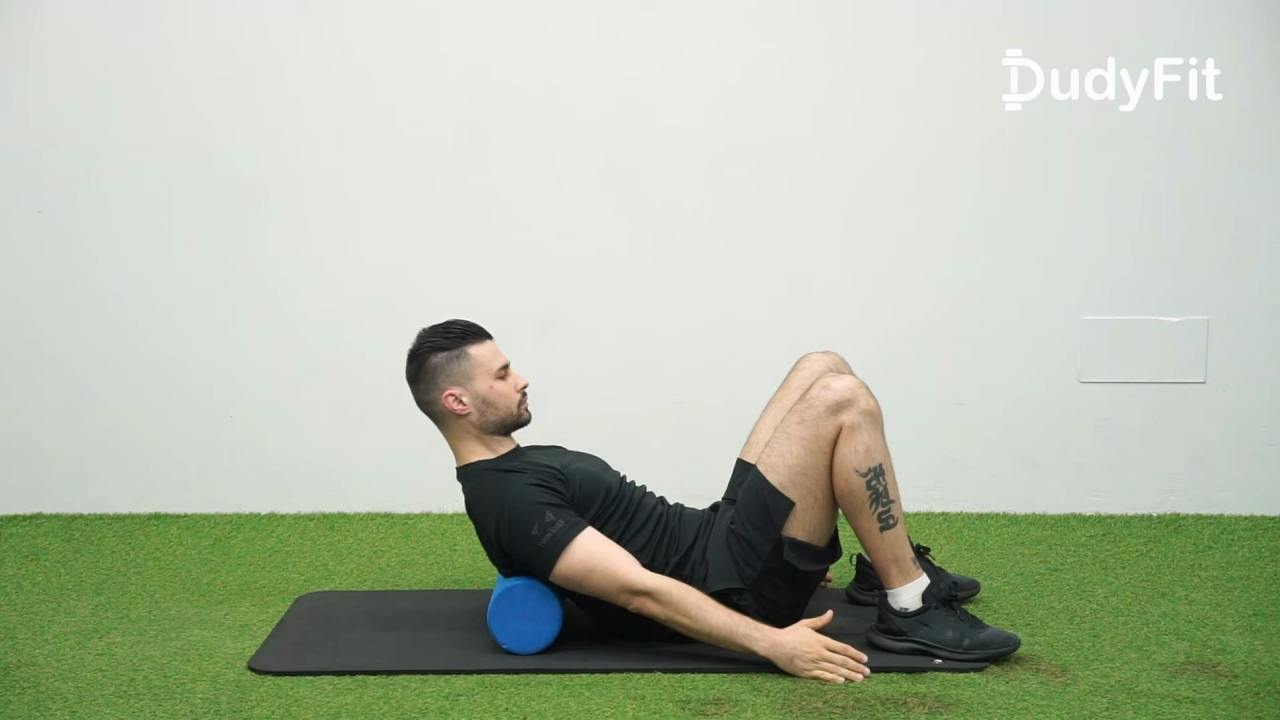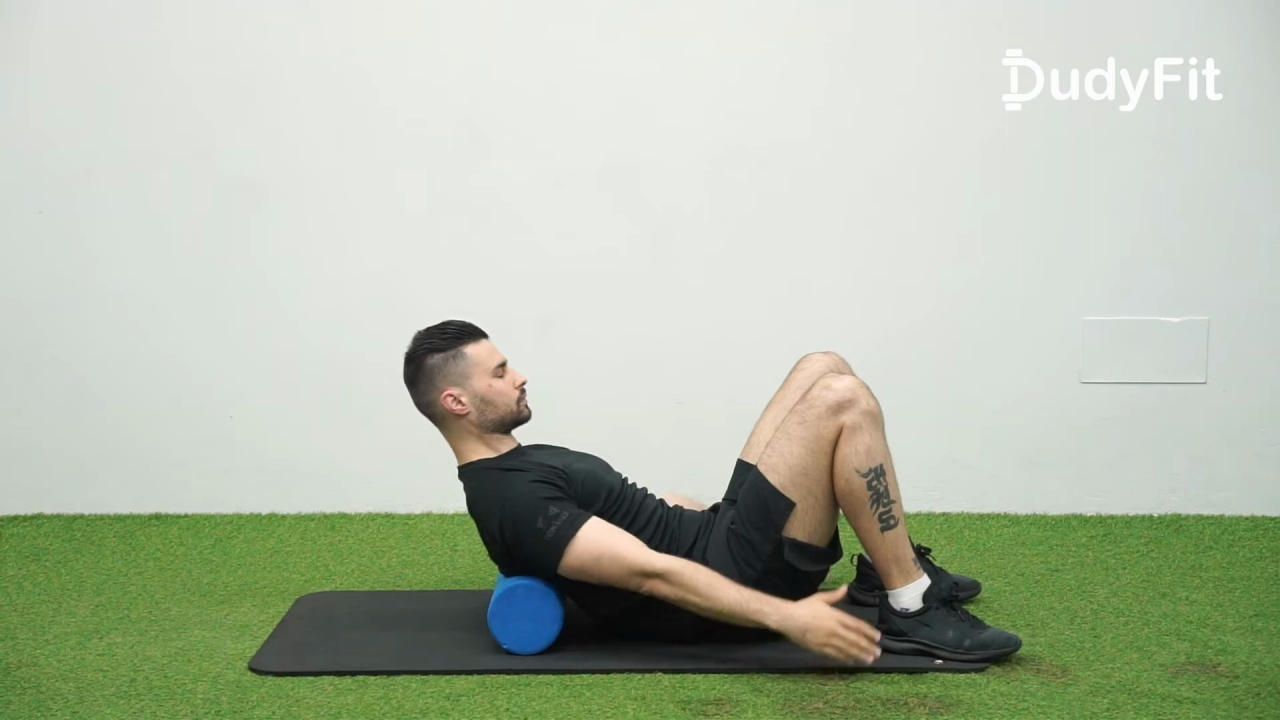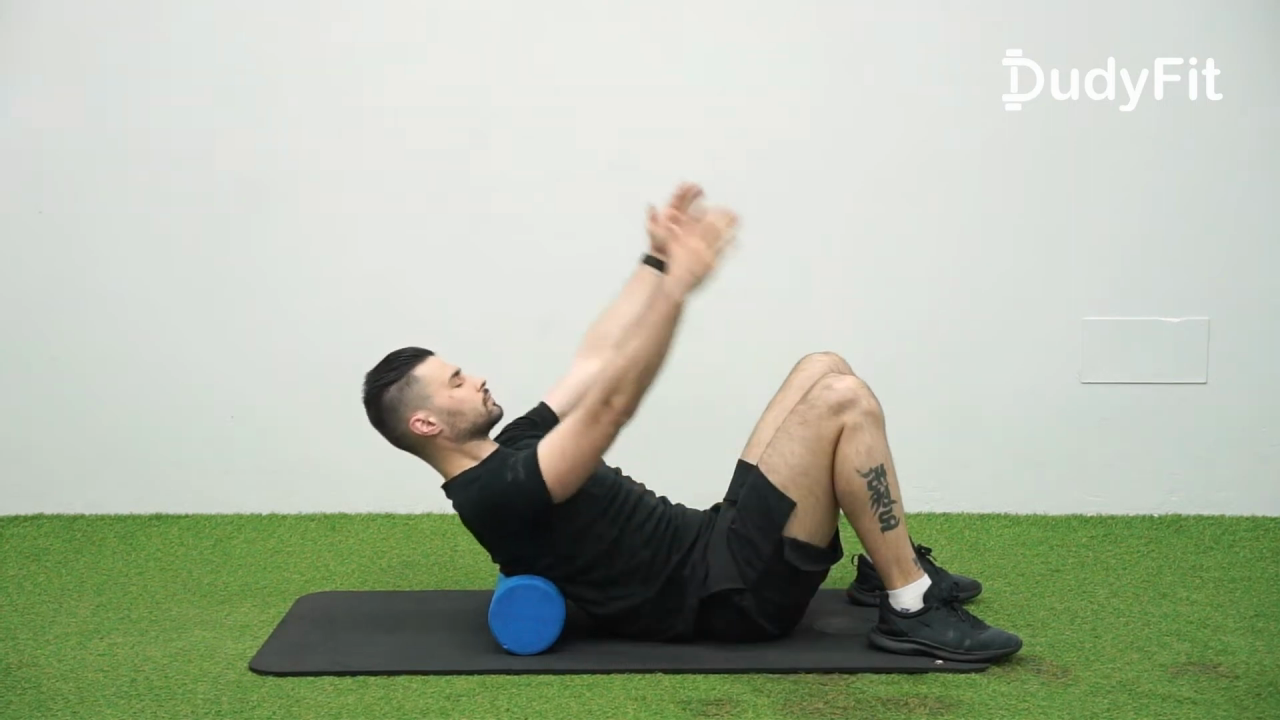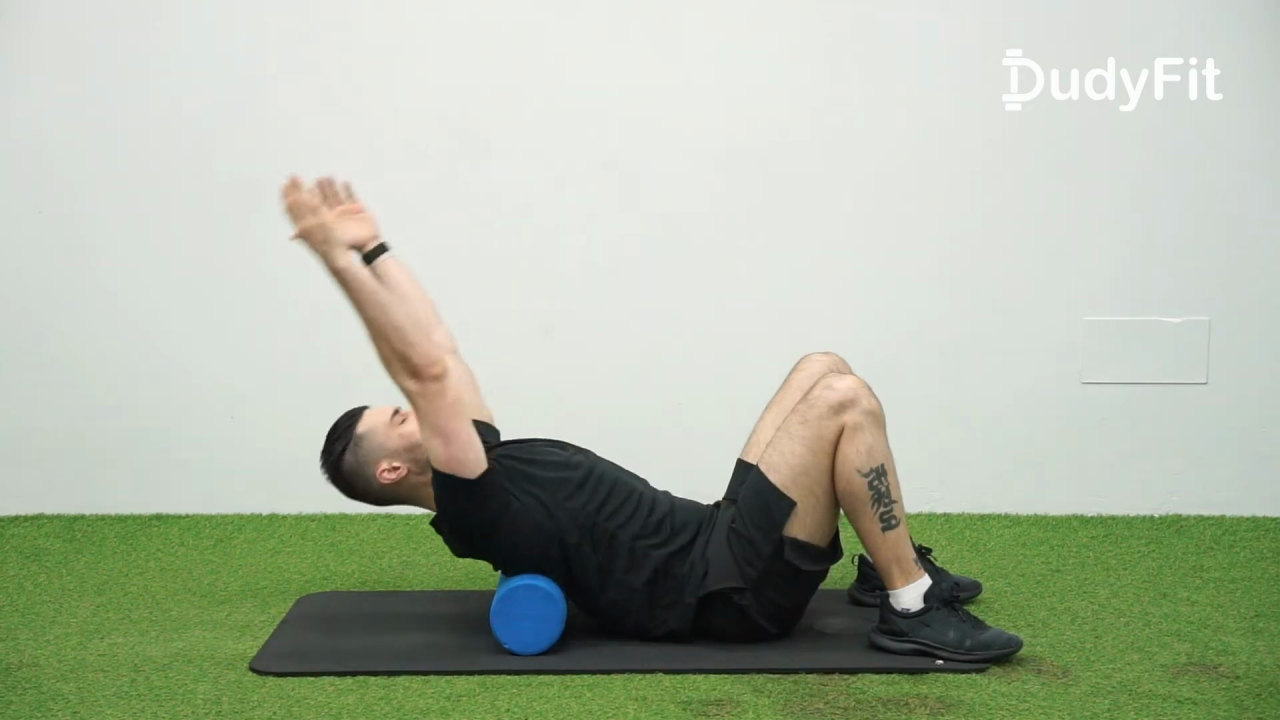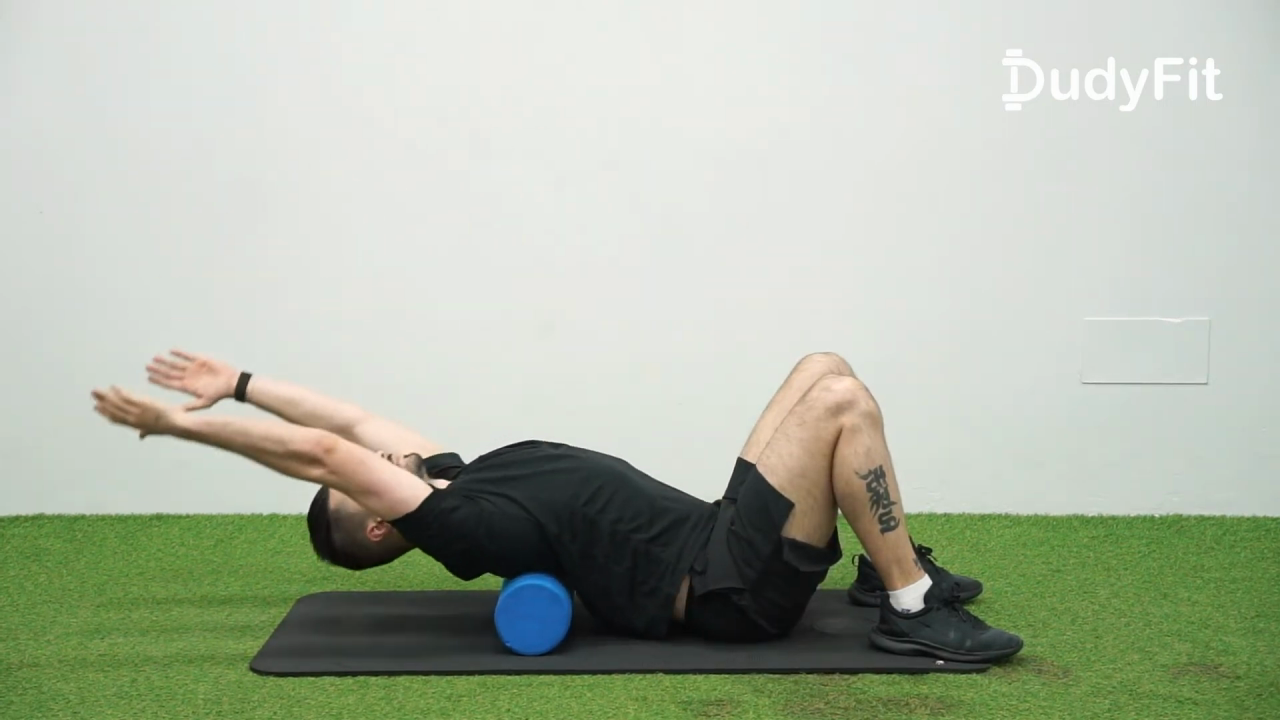
dt=0.5s
person 1, frame 1
left shoulder: (526, 467)
right shoulder: (508, 500)
right elbow: (641, 591)
right wrist: (773, 644)
left hip: (720, 541)
right hip: (738, 582)
left knee: (825, 370)
right knee: (845, 401)
left ankle: (891, 567)
right ankle: (911, 610)
person 1, frame 2
left shoulder: (523, 467)
right shoulder: (511, 499)
right elbow: (650, 573)
right wrist: (785, 616)
left hip: (719, 540)
right hip: (738, 573)
left knee: (823, 370)
right knee: (844, 401)
left ankle: (891, 567)
right ankle: (912, 609)
person 1, frame 3
left shoulder: (509, 456)
right shoulder: (498, 496)
left elbow: (595, 366)
right elbow: (610, 404)
left wrist: (659, 263)
right wrist: (680, 286)
left hip: (715, 551)
right hip: (729, 592)
left knee: (824, 372)
right knee: (844, 401)
left ankle: (894, 571)
right ankle: (912, 611)
person 1, frame 4
left shoulder: (479, 470)
right shoulder: (472, 507)
left elbow: (434, 357)
right elbow: (425, 372)
left wrist: (370, 251)
right wrist: (337, 260)
left hip: (711, 551)
right hip: (729, 591)
left knee: (823, 370)
right knee: (844, 401)
left ankle: (891, 571)
right ankle: (912, 612)
person 1, frame 5
left shoulder: (459, 482)
right shoulder: (460, 527)
left elbow: (355, 421)
right elbow: (329, 452)
left wrist: (234, 388)
right wrist: (185, 425)
left hip: (720, 544)
right hip: (730, 585)
left knee: (825, 371)
right knee: (842, 403)
left ankle: (894, 571)
right ankle: (914, 610)
